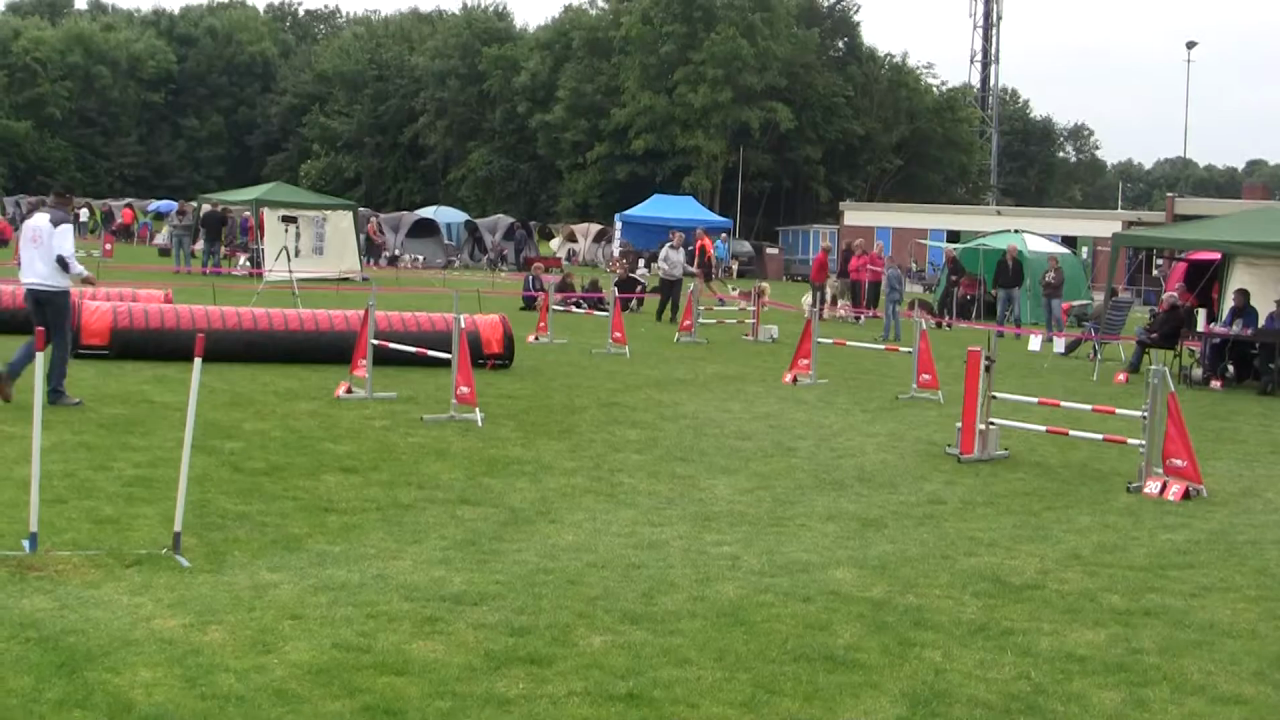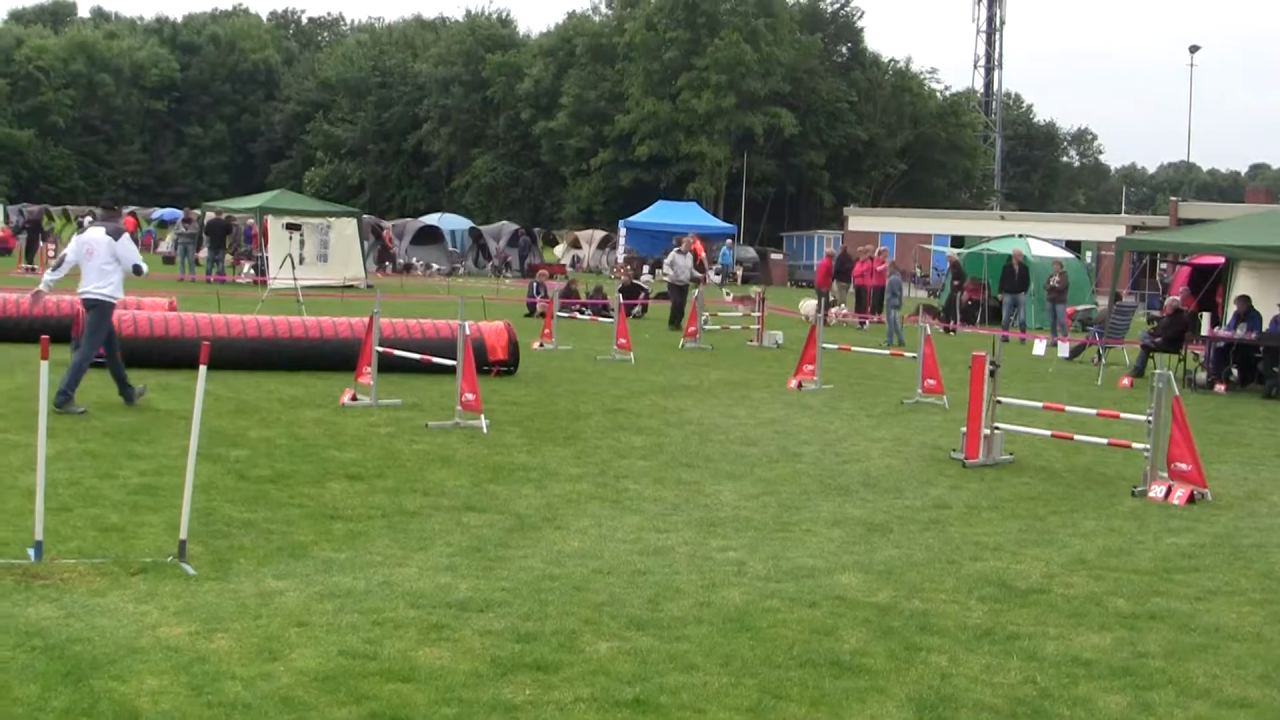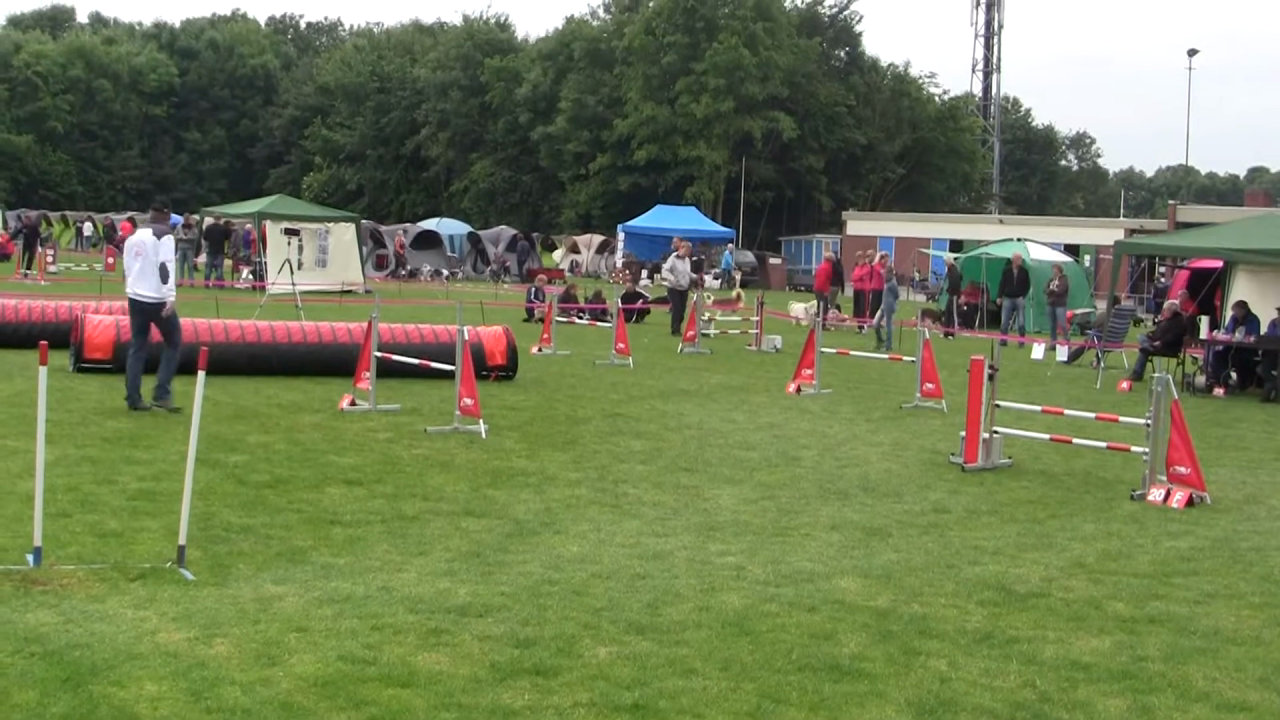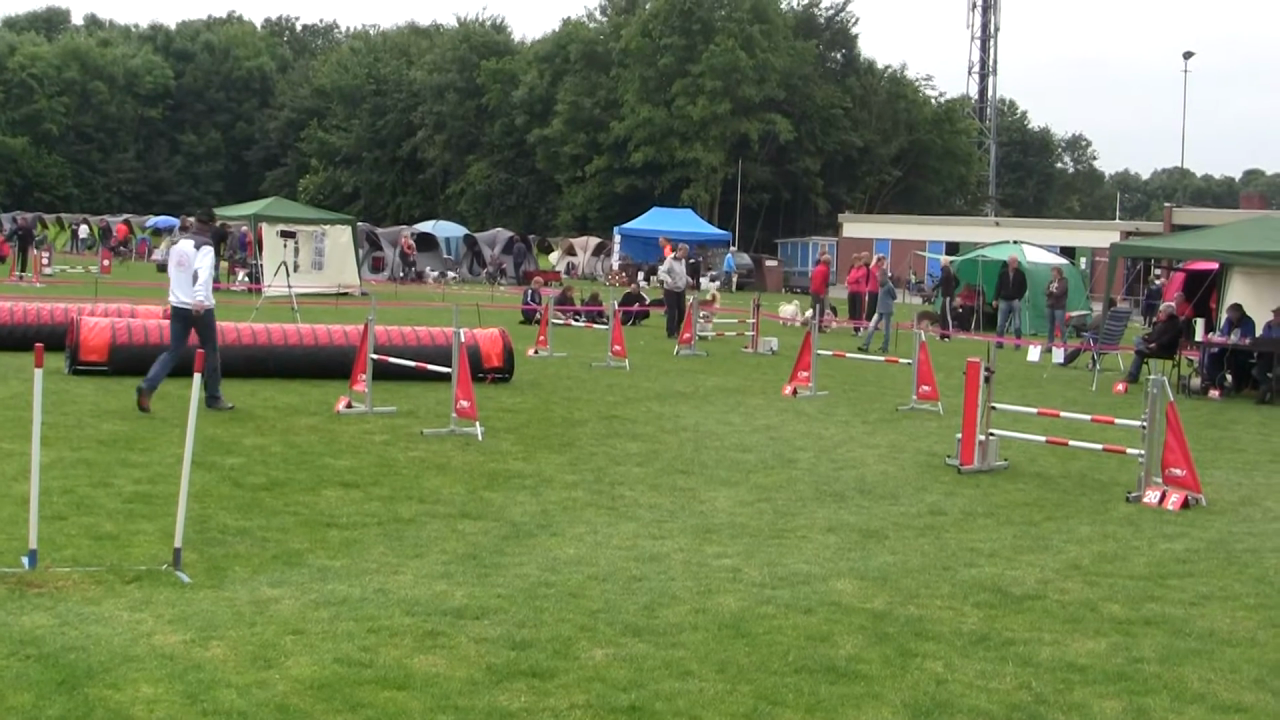
dt=0.3s
person 1, frame 1
left shoulder: (31, 219)
right shoulder: (63, 221)
left elbow: (22, 254)
right elbow: (63, 257)
right wrist: (83, 274)
left hip: (31, 287)
right hip: (54, 288)
right knee: (61, 341)
right ankle: (56, 392)
person 1, frame 2
left shoulder: (84, 234)
right shoulder: (117, 234)
left elbow: (64, 260)
right elbow: (136, 267)
left wrist: (44, 285)
right wrist: (143, 269)
left hip: (87, 296)
right hip: (105, 298)
left knee: (111, 343)
right knee: (87, 348)
left ankle: (128, 392)
right ankle: (64, 398)
person 1, frame 3
left shoulder: (134, 236)
right shoulder: (164, 235)
left elbow: (128, 267)
right elbow: (165, 266)
right wrist: (171, 297)
left hip: (134, 298)
right hip: (156, 299)
left knee: (137, 347)
right knee: (173, 344)
left ankle: (133, 398)
right ankle: (162, 394)
person 1, frame 4
left shoulder: (177, 244)
right shoulder: (205, 245)
right elbow: (201, 272)
right wrist: (201, 298)
left hip: (177, 306)
right hip: (198, 306)
left knee: (173, 351)
right knee: (210, 352)
left ankle: (147, 386)
right ankle: (213, 398)
